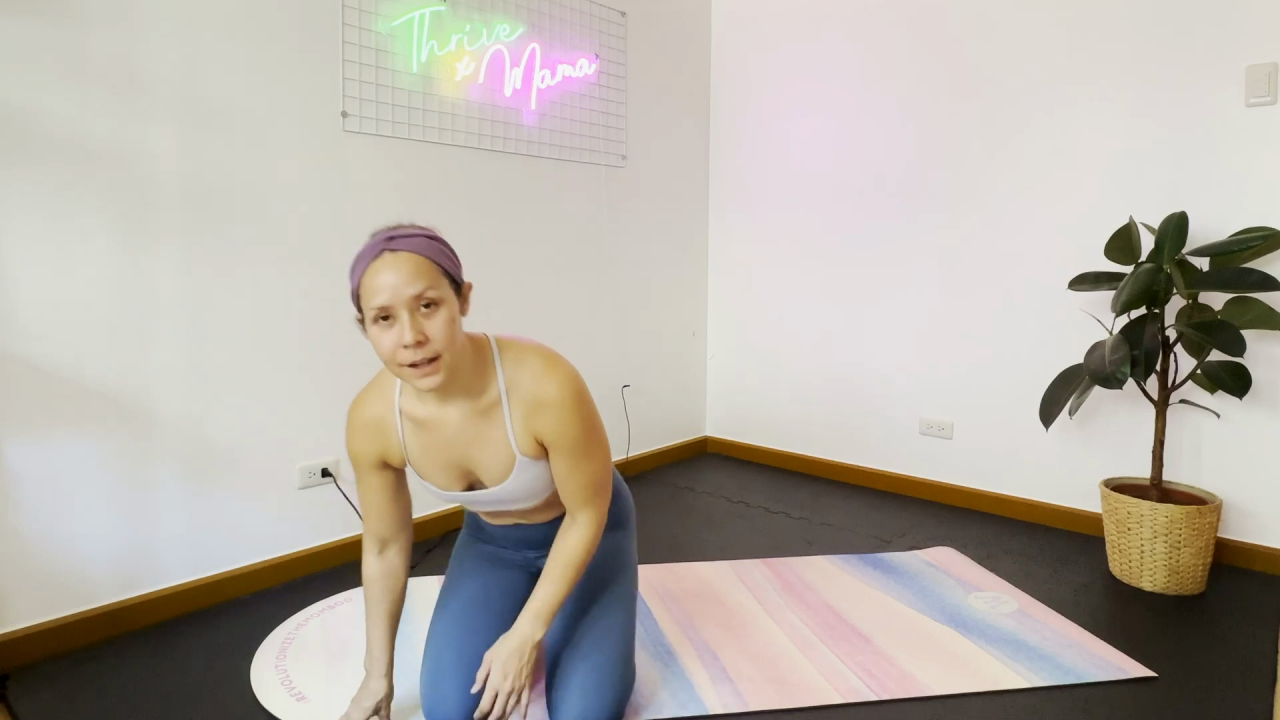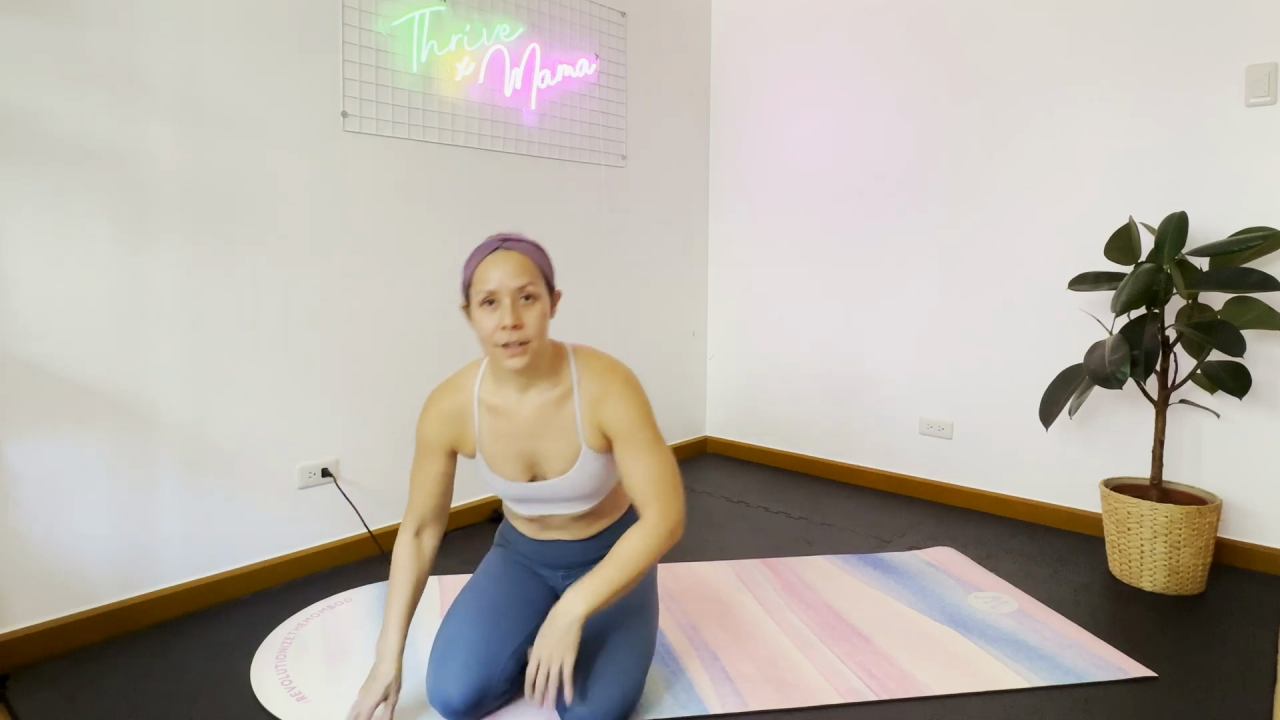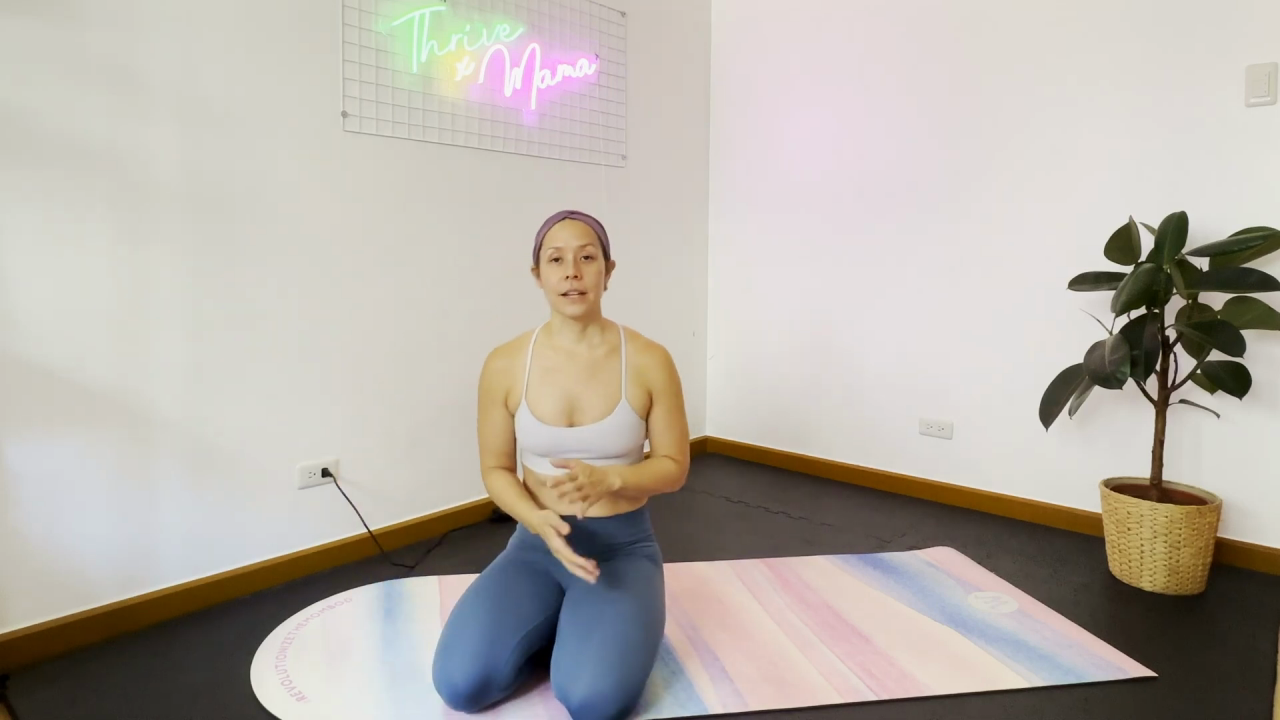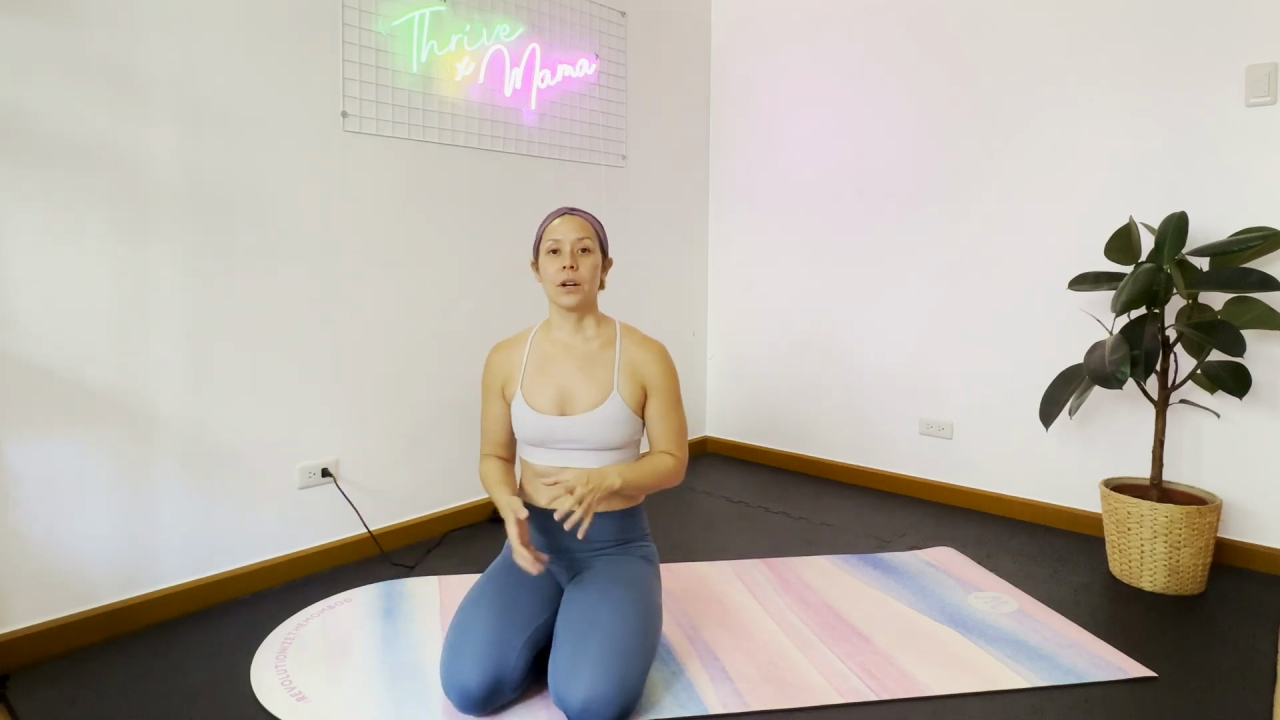
dt=0.4s
person 1, frame 1
left shoulder: (547, 385)
right shoulder: (372, 418)
left elbow: (587, 512)
right elbow: (385, 547)
left wrist: (525, 637)
right wrist: (377, 675)
left hip: (585, 529)
right hip: (491, 538)
right ankle: (512, 619)
person 1, frame 2
left shoulder: (608, 386)
right shoulder: (450, 405)
left elbow: (666, 517)
right elbow: (420, 529)
left wrist: (573, 610)
right wrist: (387, 660)
left hip: (613, 554)
right hip: (521, 556)
left ankle: (569, 621)
right ankle: (536, 631)
person 1, frame 3
left shoulder: (648, 360)
right shoulder: (505, 364)
left elbow: (674, 467)
right elbow: (497, 471)
left wrist: (608, 480)
right wrist: (540, 522)
left hip: (622, 549)
right hip: (538, 547)
left ankle: (593, 632)
right ankle: (556, 628)
person 1, frame 4
left shoulder: (646, 356)
right shoulder: (506, 358)
left elbow: (672, 463)
right elbow: (494, 457)
left wrist: (607, 479)
right wrist: (509, 506)
left hip: (616, 547)
right hip: (536, 544)
left ankle: (602, 631)
right ankle: (556, 631)
